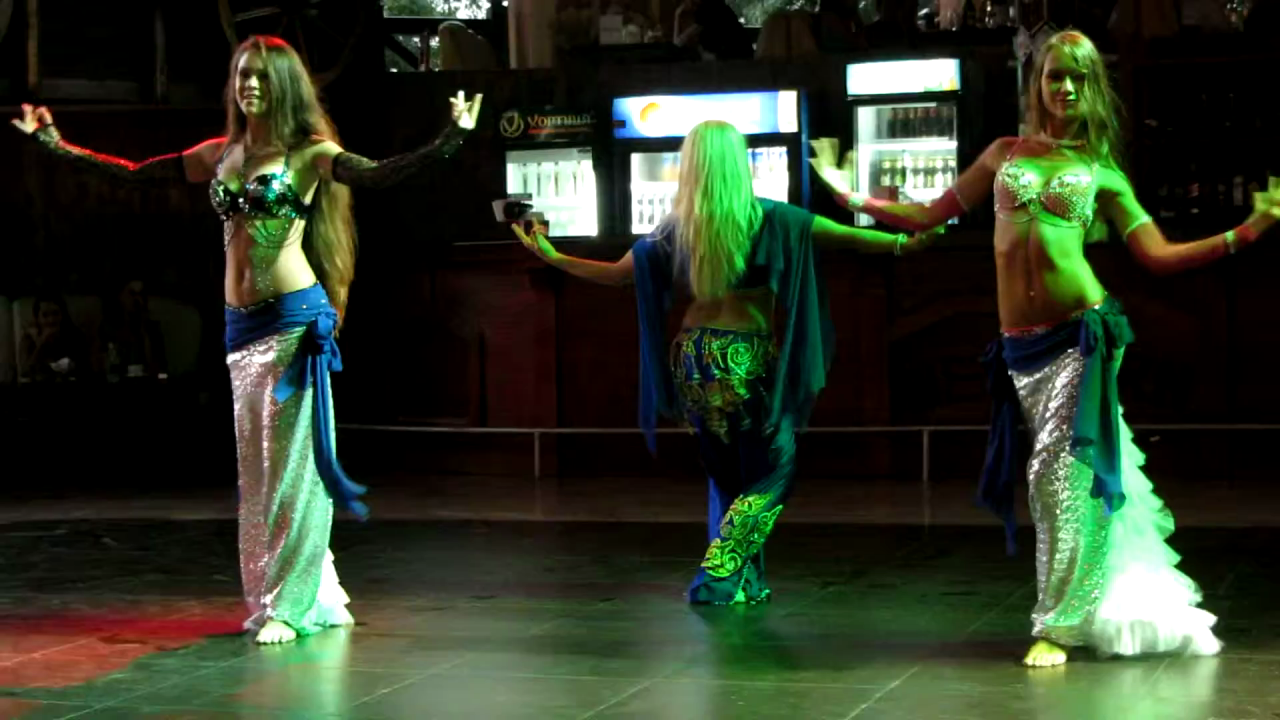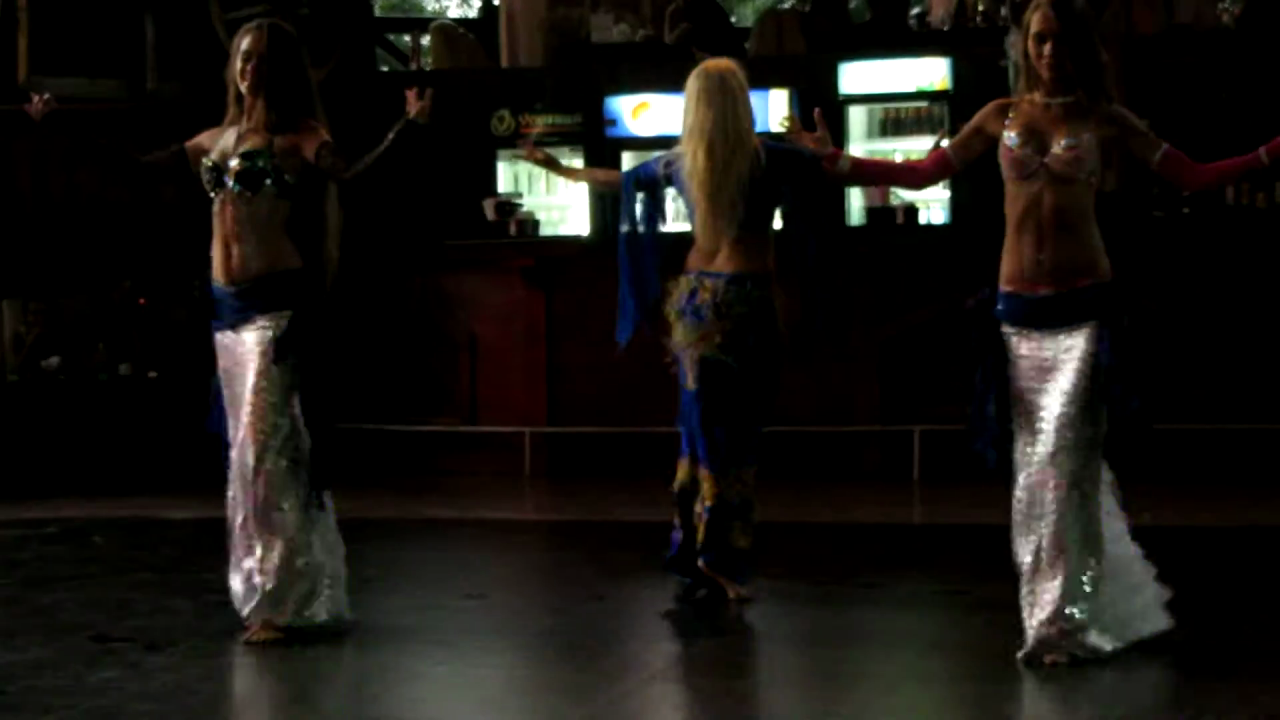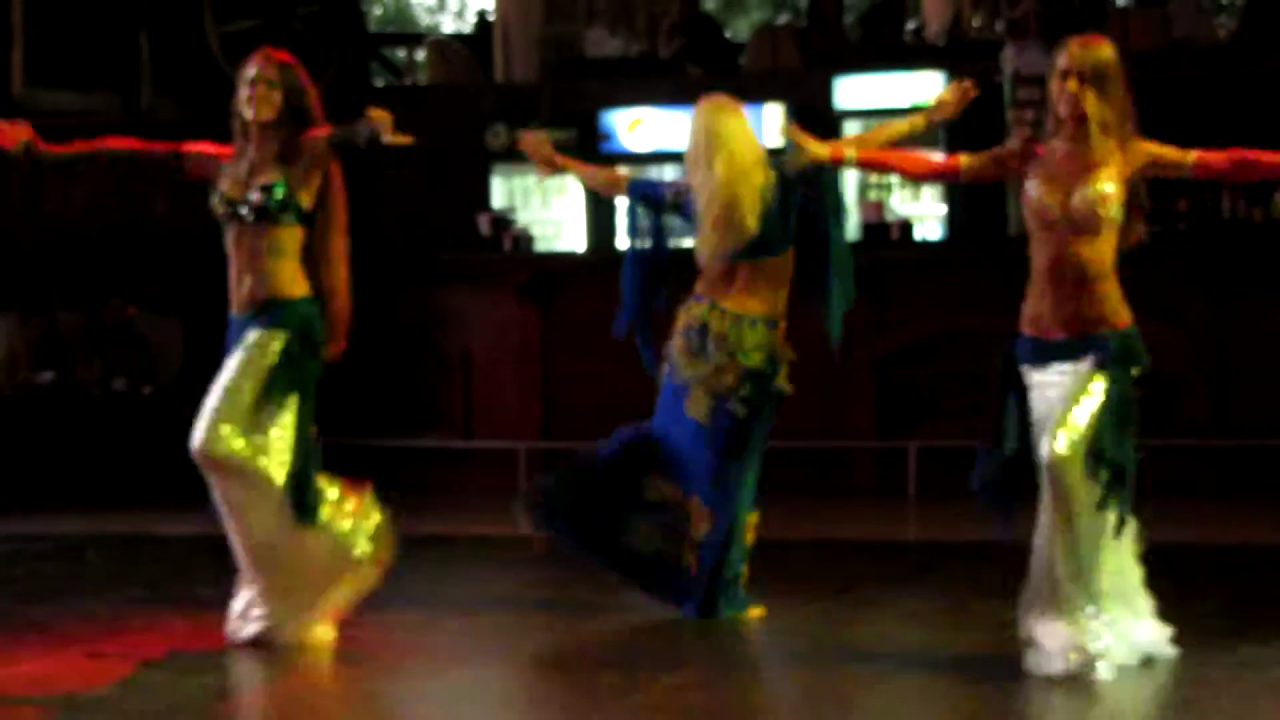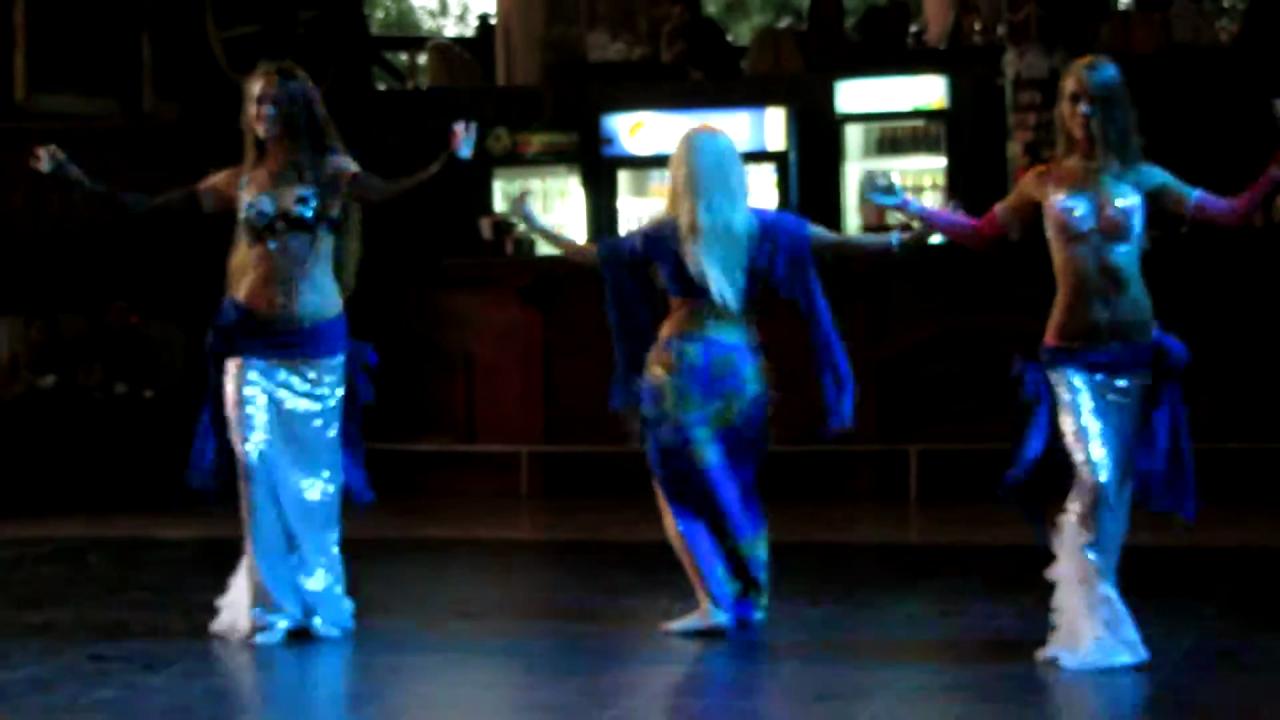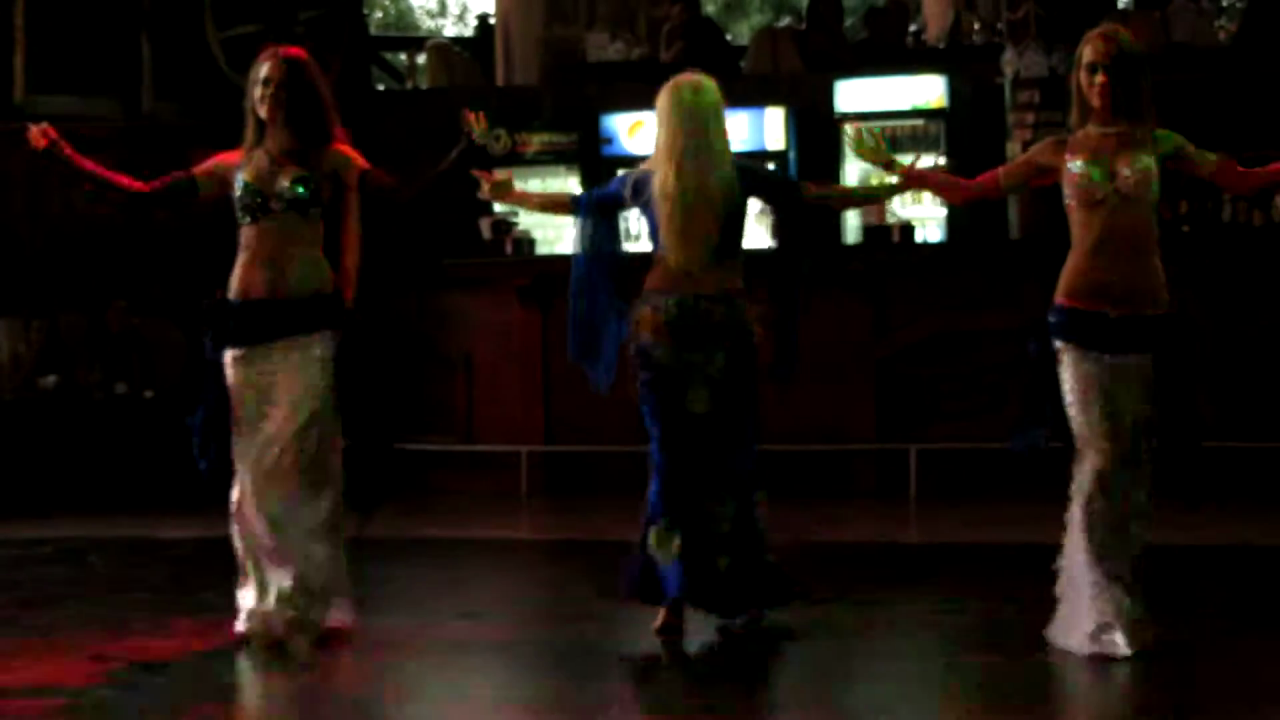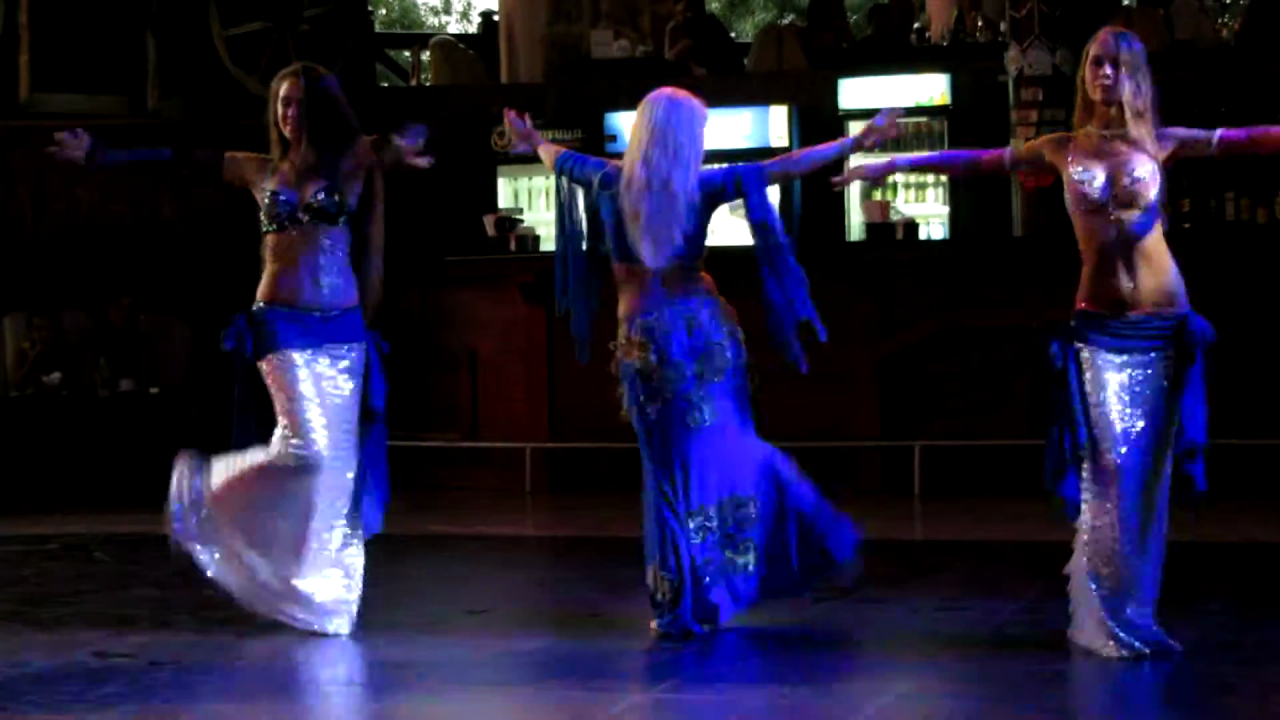
dt=0.7s
person 1, frame 1
left shoulder: (1101, 168)
right shoulder: (1005, 153)
left elbow: (1158, 255)
right elbow: (927, 217)
right wrist: (851, 195)
left hip: (1083, 335)
right hip: (1021, 348)
left knee: (1064, 475)
right knee: (1056, 480)
left ankle: (1064, 626)
right ankle: (1109, 617)
person 1, frame 2
left shoulder: (1106, 118)
right shoulder: (1001, 114)
left elbow: (1191, 176)
right elbow: (921, 174)
right wrist: (839, 160)
left hip: (1084, 303)
right hip: (1019, 307)
left knee: (1063, 453)
right knee: (1036, 457)
left ankle: (1062, 619)
right ankle: (1095, 602)
person 1, frame 3
left shoulder: (1130, 159)
right shoulder: (1027, 160)
left elbow: (1224, 163)
right elbow: (938, 166)
right wrist: (845, 154)
left hip: (1104, 346)
right hip: (1039, 349)
left knee: (1069, 459)
right knee: (1068, 484)
left ankle: (1089, 626)
right ankle: (1116, 623)
person 1, frame 4
left shoulder: (1141, 177)
right shoulder: (1041, 181)
left elbow: (1230, 215)
right elbow: (979, 232)
right wrist: (907, 205)
left hip: (1137, 352)
right hip: (1072, 356)
left knee: (1115, 493)
right knee: (1094, 484)
left ankle: (1086, 609)
right ankle: (1095, 629)
person 1, frame 5
left shoulder: (1158, 144)
right shoulder: (1058, 150)
right elbow: (971, 190)
right wrist: (898, 168)
left hip: (1146, 320)
right hip: (1081, 320)
left knee: (1133, 467)
right knee: (1099, 465)
left ankle: (1115, 609)
right ankle: (1101, 619)
person 1, frame 6
left shoulder: (1159, 142)
right shoulder: (1060, 147)
right elbow: (977, 161)
right wrist: (897, 163)
left hip: (1163, 323)
right hip: (1099, 327)
left knee: (1148, 470)
right knee: (1110, 467)
left ankle: (1131, 612)
right ankle: (1105, 617)
person 2, frame 1
left shoulder: (310, 153)
right shoulder: (218, 153)
left elbow: (382, 174)
right elbow: (136, 172)
left wrist: (450, 138)
right wrist: (54, 141)
left hip: (296, 318)
right hip: (241, 324)
left knee: (289, 462)
right knee: (259, 465)
left ankle: (289, 604)
right ankle: (289, 597)
person 2, frame 2
left shoulder: (299, 134)
right shoulder: (220, 137)
left elbow: (346, 171)
left wrist: (405, 130)
left hip: (279, 303)
right hip: (231, 306)
left knee: (270, 442)
right knee: (249, 445)
left ankle: (290, 598)
right ankle: (266, 592)
person 2, frame 3
left shoulder: (307, 153)
right shoulder: (222, 161)
left elbow: (341, 134)
right elbow: (133, 148)
left wrist: (372, 128)
left hip: (284, 321)
right hip: (248, 324)
left knee: (215, 445)
right knee: (259, 462)
right ankle: (292, 604)
person 2, frame 4
left shoulder: (330, 170)
right shoulder: (235, 182)
left elbow: (388, 192)
right elbow: (149, 209)
left wrist: (449, 161)
right wrist: (74, 175)
left hip: (320, 338)
right hip: (254, 339)
left knee: (315, 474)
right knee: (260, 466)
left ankle: (317, 601)
right ankle: (273, 604)
person 2, frame 5
left shoulder: (331, 159)
right shoulder: (232, 164)
right elbow: (147, 193)
left wrist: (463, 149)
right wrist: (63, 152)
left hip: (311, 320)
right hip: (248, 322)
left knee: (307, 459)
right knee: (256, 465)
left ankle: (317, 603)
right ankle: (266, 604)
person 2, frame 6
left shoulder: (352, 161)
right shoulder: (254, 168)
left elbow: (410, 148)
right elbow: (176, 162)
left wrist: (403, 147)
right wrist: (96, 152)
left hip: (341, 326)
right hip: (279, 325)
left knee: (336, 462)
right knee: (306, 451)
left ankle: (315, 598)
right ankle: (209, 490)
person 3, frame 1
left shoulder: (673, 227)
right shoulder: (762, 216)
left elbow: (617, 274)
right elbow: (843, 235)
left wrist: (554, 257)
right wrist: (906, 241)
left hip: (695, 357)
right hip: (749, 357)
left knee: (726, 475)
right knee: (770, 471)
left ankle: (739, 574)
right ankle: (723, 577)
person 3, frame 2
left shoulder: (680, 161)
right shoulder: (767, 157)
left elbow: (617, 180)
left wrist: (558, 167)
left hip: (695, 294)
right hip: (745, 298)
left knee: (700, 426)
right knee: (735, 431)
left ankle: (696, 559)
right ankle: (721, 562)
person 3, frame 3
left shoulder: (693, 192)
right shoulder: (780, 180)
left elbow: (617, 184)
right elbow: (861, 147)
left wrist: (558, 164)
right wrist: (931, 116)
left hip: (701, 330)
right hip: (756, 339)
left knee: (674, 440)
right knee: (739, 462)
left ankle: (570, 499)
right ankle: (721, 592)
person 3, frame 4
left shoulder: (663, 231)
right shoulder: (758, 225)
left elbow: (589, 255)
right elbow: (839, 242)
left wrist: (532, 224)
right wrist: (904, 238)
left hip: (679, 363)
right hip: (738, 364)
left knee: (679, 488)
right knee: (736, 486)
left ankle: (714, 604)
right ankle: (746, 597)
person 3, frame 5
left shoulder: (643, 180)
right shoulder: (739, 176)
left elbow: (574, 204)
right elbow: (825, 199)
left wrist: (511, 196)
right wrist: (896, 189)
left hip: (660, 321)
right hip: (724, 321)
left knee: (673, 457)
right knee: (730, 459)
left ankle: (673, 592)
right ankle: (740, 597)
person 3, frame 6
left shoulder: (608, 179)
right shoulder: (703, 185)
left elbow: (556, 157)
right elbow: (785, 166)
left wrist: (532, 142)
right wrist: (857, 141)
left hip: (644, 338)
right hip: (705, 326)
left knee: (671, 472)
right knee: (734, 449)
left ankle: (680, 608)
